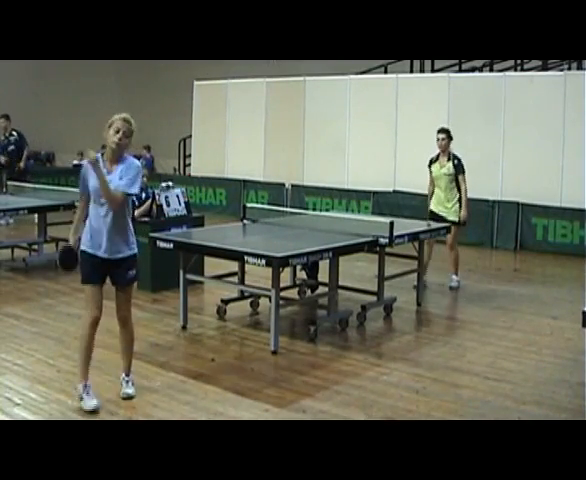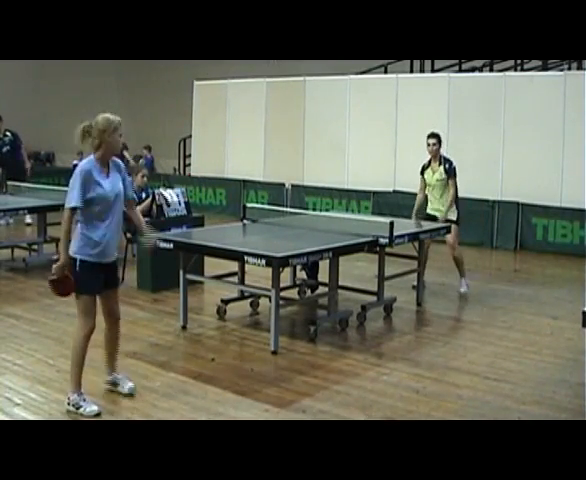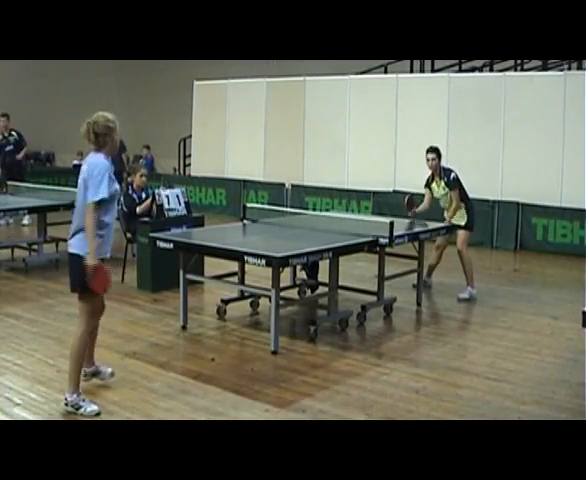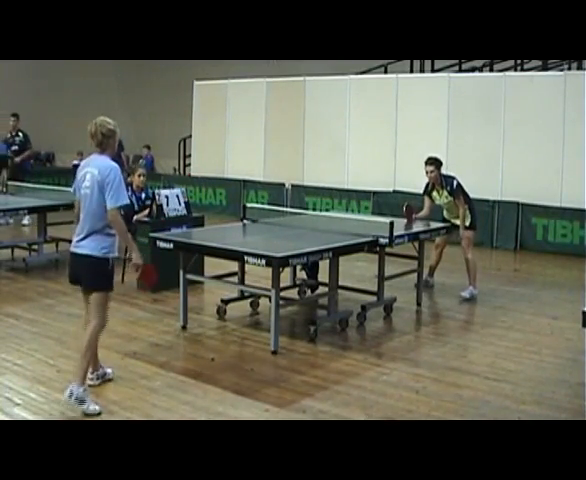
dt=0.3s
person 1, frame 1
left shoulder: (132, 166)
right shoulder: (91, 163)
left elbow: (116, 202)
left wrist: (98, 172)
right wrist: (74, 232)
left hip: (122, 251)
right hip: (92, 249)
left knee: (124, 317)
right knee: (93, 317)
left ankle: (126, 376)
right ankle: (83, 385)
person 1, frame 2
left shoulder: (118, 168)
right shoulder: (85, 169)
left elbow: (128, 205)
right elbow: (68, 214)
left wrist: (145, 230)
right wrist: (63, 256)
left hip: (108, 255)
right hip: (87, 258)
left knee: (113, 317)
right knee: (87, 326)
left ankle: (112, 374)
right ankle: (75, 395)
person 1, frame 3
left shoulder: (98, 162)
right shoulder: (100, 164)
right elbow: (90, 209)
right wrist: (92, 251)
left hip: (94, 250)
right hip: (88, 253)
left knee: (98, 310)
right knee: (87, 323)
left ankle: (89, 365)
right ankle: (72, 395)
person 1, frame 4
left shoulder: (84, 166)
right shoulder: (111, 169)
left elbow: (76, 209)
right elbow: (113, 216)
right wrist: (133, 250)
left hip: (78, 250)
right hip: (98, 252)
left knee: (91, 314)
right knee: (98, 322)
left ankle: (95, 370)
right ankle: (77, 388)
person 2, frame 1
left shoulder: (456, 161)
right shoulder: (432, 161)
left elbow: (463, 186)
left wrist: (464, 208)
right wrist: (428, 205)
left hip: (452, 208)
right hip: (436, 207)
left knee: (451, 244)
right knee: (428, 240)
left ankle: (455, 277)
right ankle: (423, 275)
person 2, frame 2
left shoulder: (448, 164)
right shoulder: (425, 167)
left elbow: (452, 191)
right elbow: (421, 192)
left wrist: (445, 211)
right wrist: (415, 211)
left hip: (450, 211)
right hip: (432, 211)
left knee: (452, 243)
right knee: (423, 244)
left ankle: (463, 279)
person 2, frame 3
left shoulder: (449, 175)
right shoulder: (430, 180)
left elbow: (456, 202)
right elbow: (426, 203)
left wrist: (447, 222)
right wrist: (415, 211)
left hip: (463, 213)
right hip: (449, 215)
left knee: (461, 248)
right knee: (439, 246)
left ankle: (471, 288)
right ankle: (427, 278)
person 2, frame 4
left shoulder: (451, 183)
right shoulder: (429, 187)
left elbow: (462, 207)
right elbow: (426, 211)
left wrist: (462, 229)
right wrist: (415, 216)
left hip: (465, 214)
right hip: (449, 216)
left knee: (466, 250)
right knee: (438, 245)
left ankle: (472, 288)
right ankle: (429, 278)
